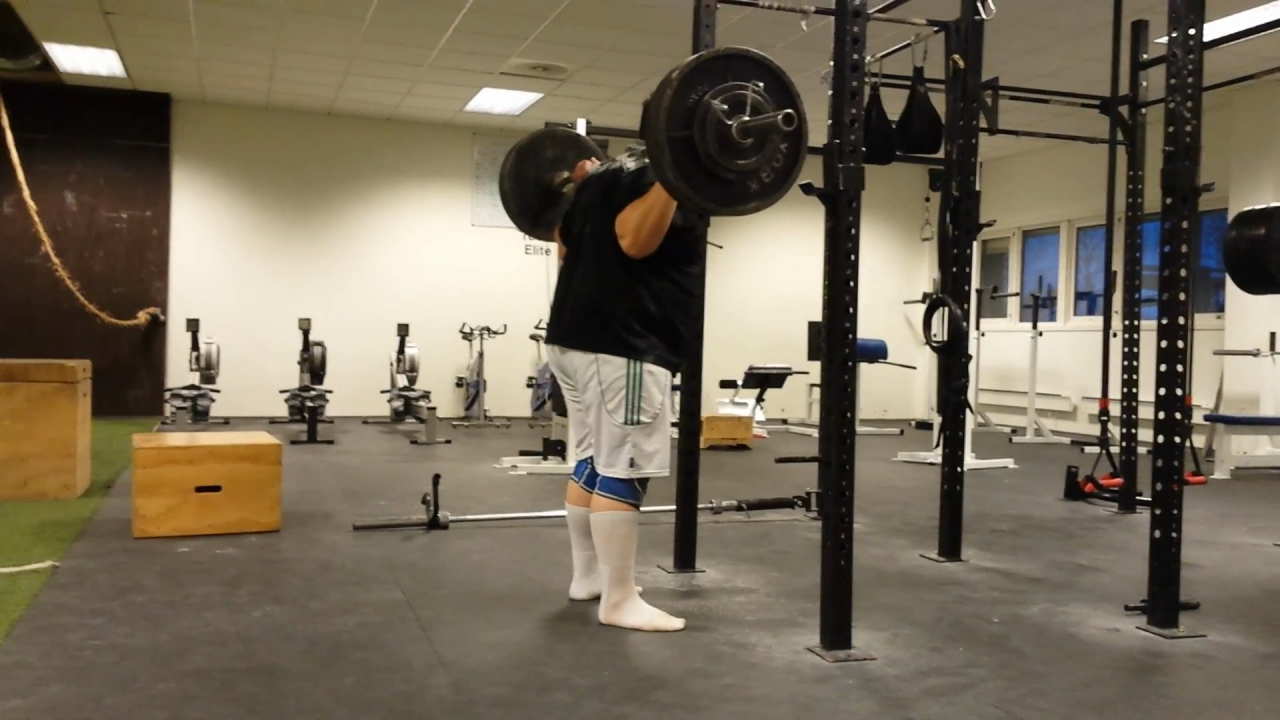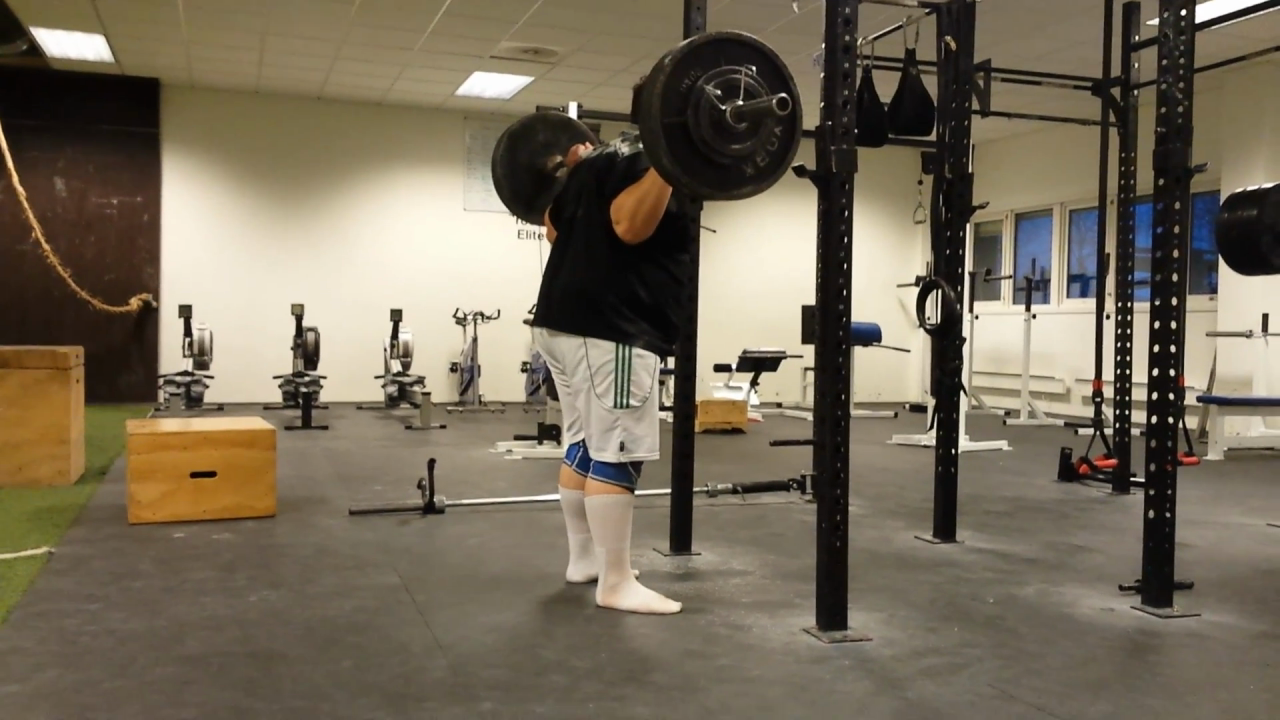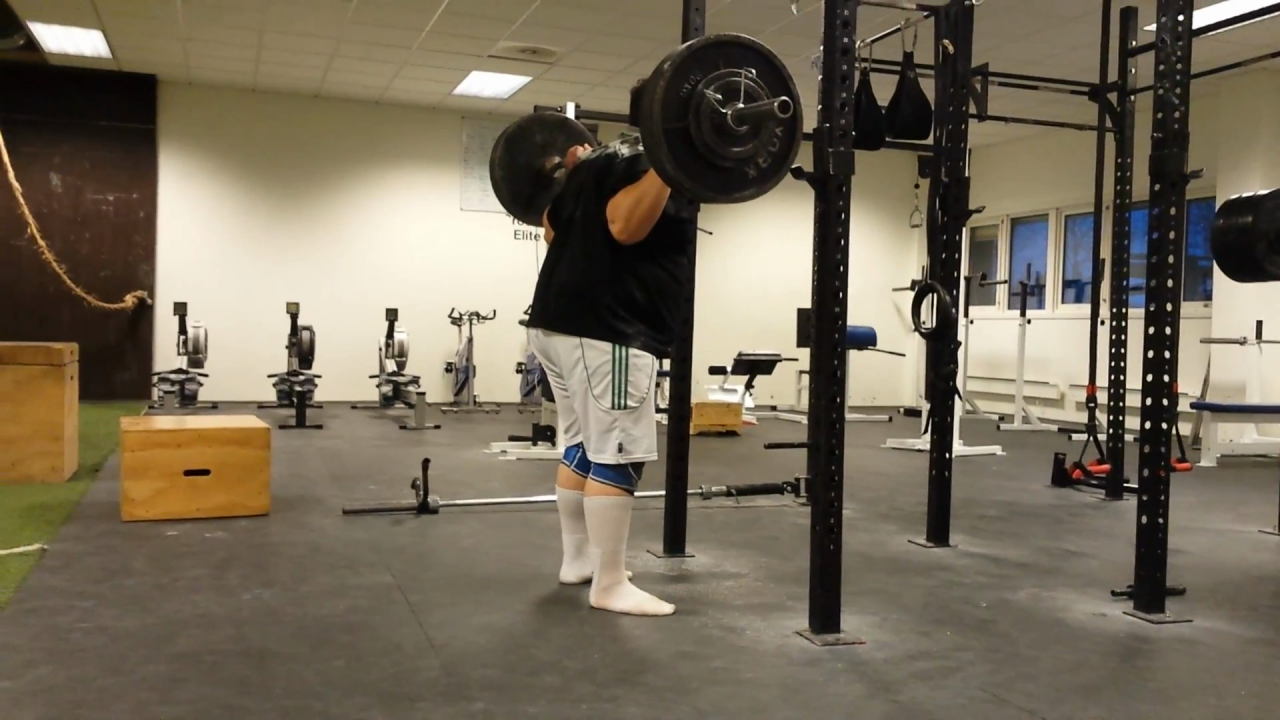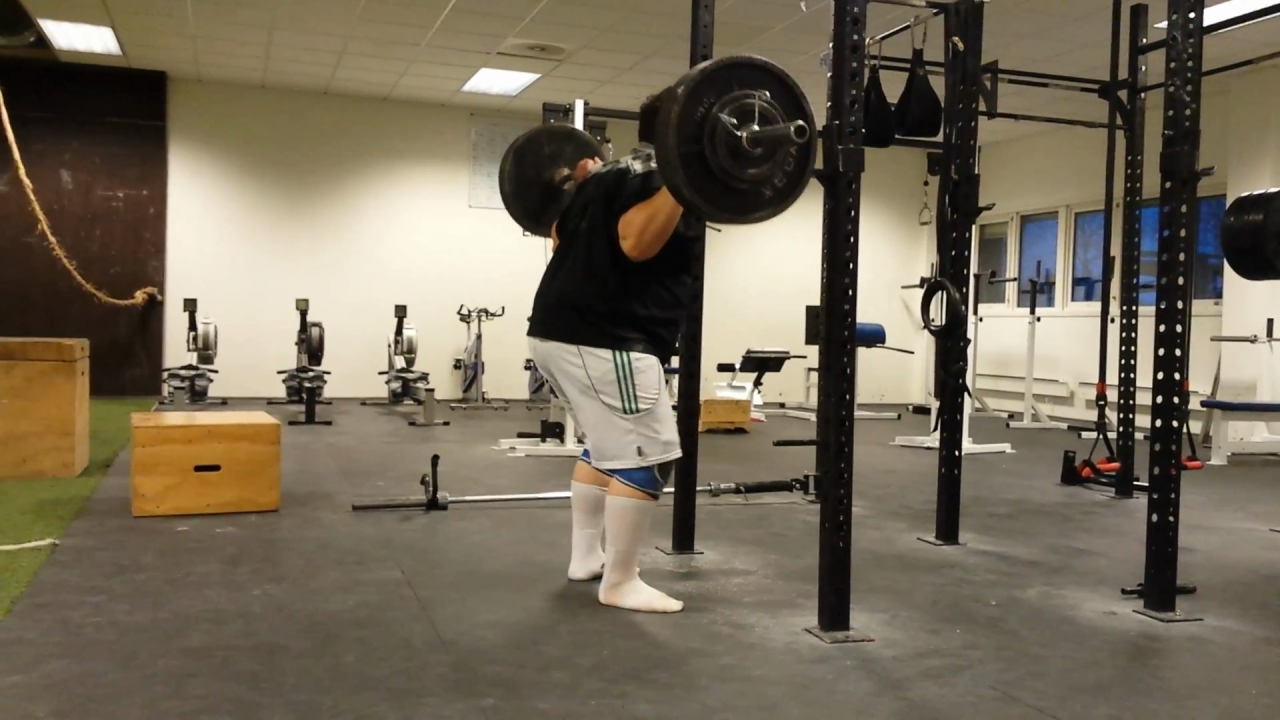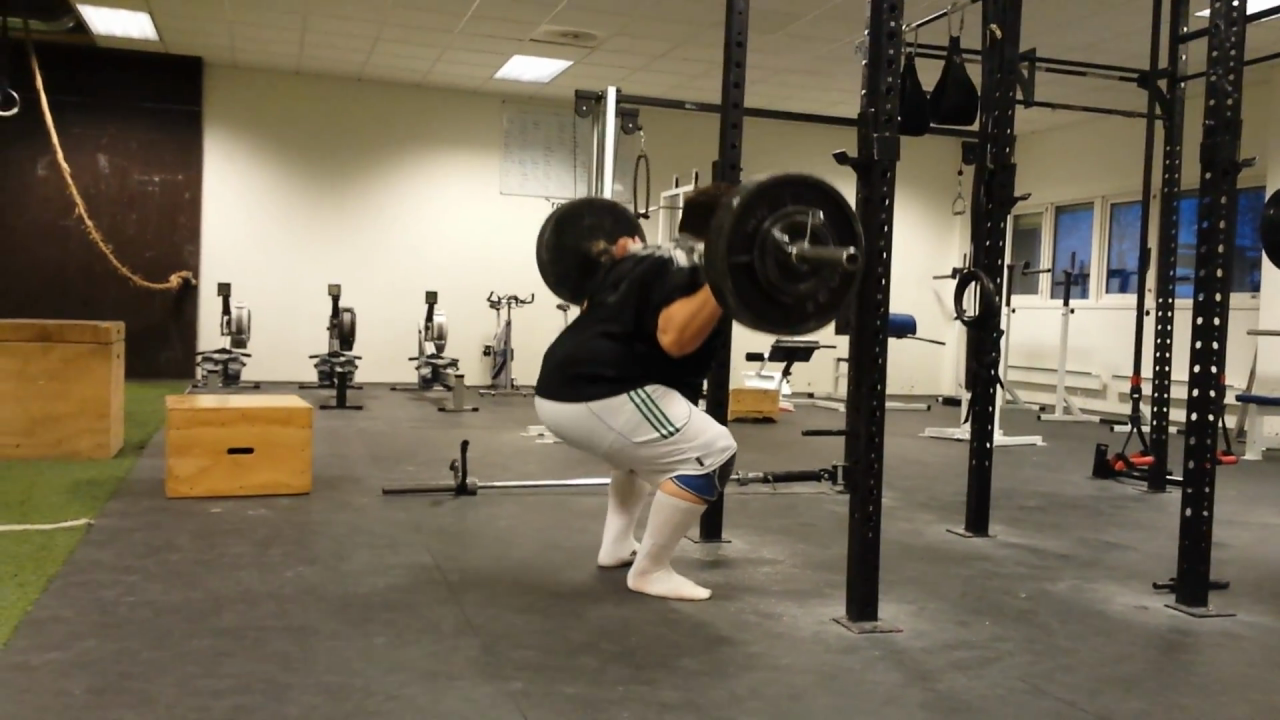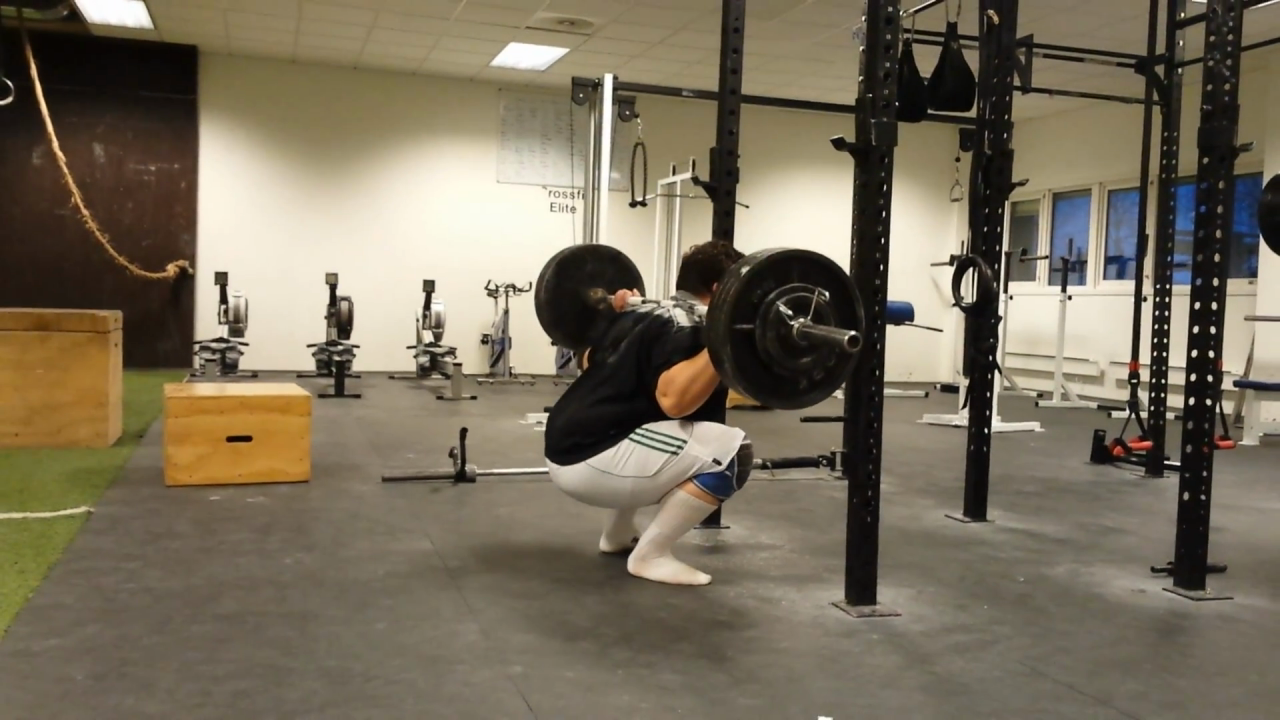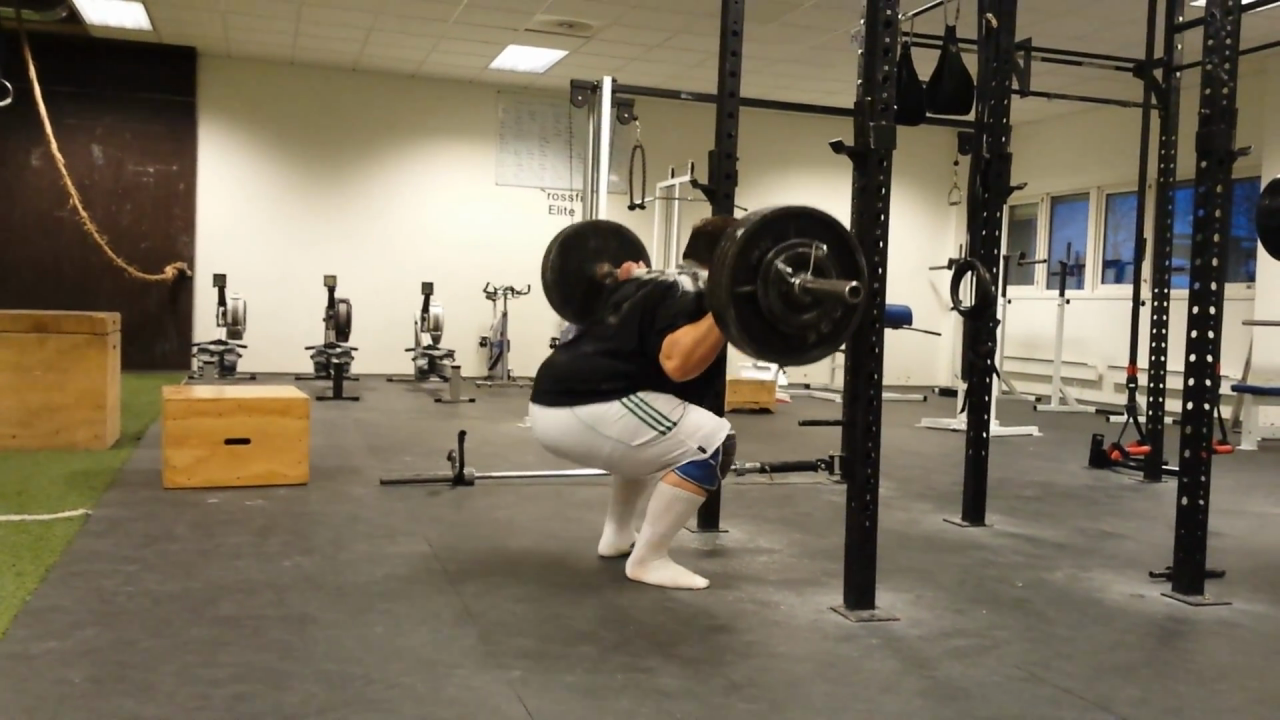
dt=0.7s
person 1, frame 1
left shoulder: (603, 178)
right shoulder: (650, 178)
left elbow: (566, 246)
right elbow: (635, 239)
left wrist: (579, 190)
left hip: (578, 339)
right hip: (620, 346)
left knee: (593, 463)
right knee: (622, 470)
left ankle: (588, 575)
right ankle: (619, 600)
person 1, frame 2
left shoulder: (597, 164)
right shoulder: (642, 165)
left elbow: (554, 230)
right elbow: (630, 225)
left wrist: (572, 173)
left hip: (565, 323)
right hip: (609, 331)
left knee: (584, 448)
right knee: (615, 455)
left ankle: (584, 559)
right ankle: (616, 583)
person 1, frame 3
left shoulder: (596, 165)
right shoulder: (641, 166)
left elbow: (553, 231)
right elbow: (626, 225)
left wrist: (570, 174)
left hip: (557, 323)
right hip: (605, 333)
left knee: (581, 448)
right knee: (615, 456)
left ankle: (578, 559)
right ankle: (610, 584)
person 1, frame 4
left shoulder: (607, 178)
right shoulder: (652, 180)
left elbow: (560, 239)
right elbow: (636, 241)
left wrist: (580, 185)
left hip: (558, 333)
right hip: (604, 340)
left knee: (604, 451)
right knee: (646, 458)
left ankle: (586, 558)
right ankle: (620, 583)
person 1, frame 5
left shoulder: (641, 258)
right shoulder: (692, 272)
left elbow: (591, 309)
right elbow: (675, 337)
left wrist: (615, 260)
left hip: (558, 391)
right hip: (591, 396)
left knee: (648, 445)
right knee: (711, 453)
left ankle: (617, 545)
right ankle: (650, 570)
person 1, frame 6
left shoulder: (640, 314)
right shoulder: (686, 330)
left elbow: (590, 363)
right elbow: (674, 400)
left wrist: (615, 315)
left hip: (567, 450)
right hip: (593, 459)
right knee: (731, 453)
left ankle: (619, 532)
right ankle: (650, 555)
person 1, frame 7
left shoulder: (651, 282)
right shoulder: (693, 298)
right elbow: (677, 362)
left wrist: (621, 285)
left hip: (550, 407)
right hip: (581, 411)
left knee: (652, 441)
right knee: (712, 443)
left ankle: (618, 537)
right ankle: (648, 559)
